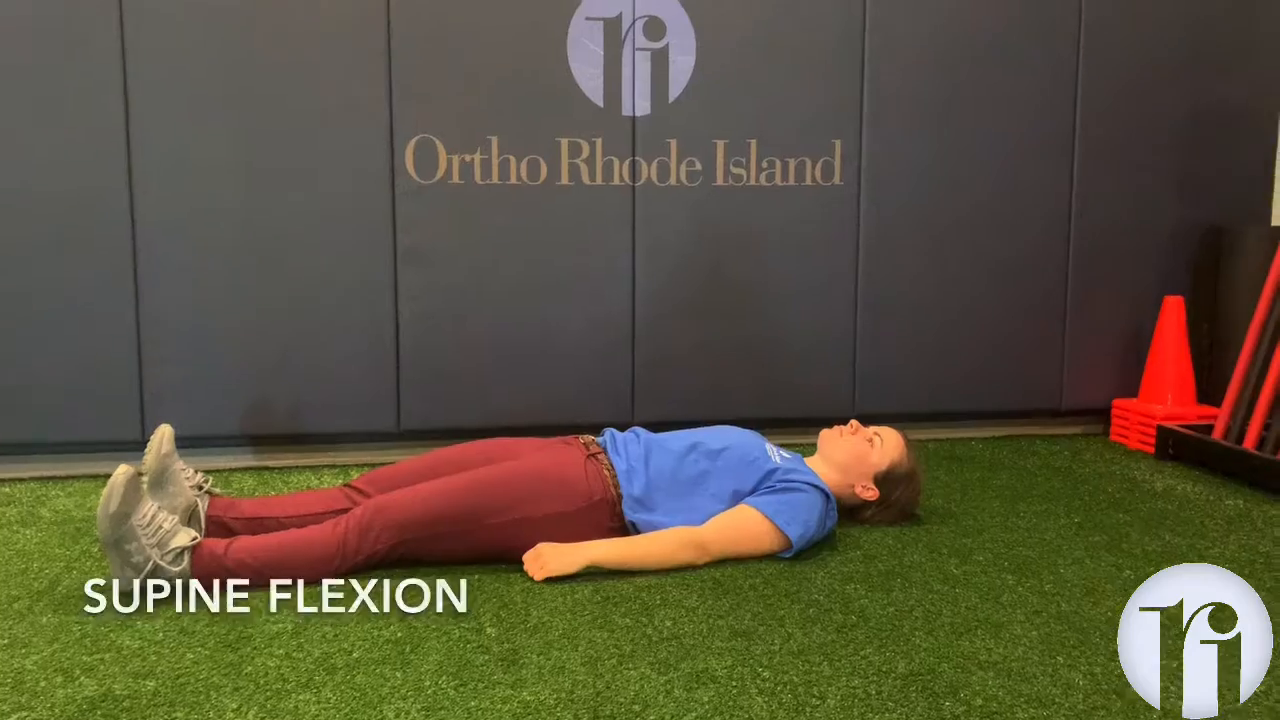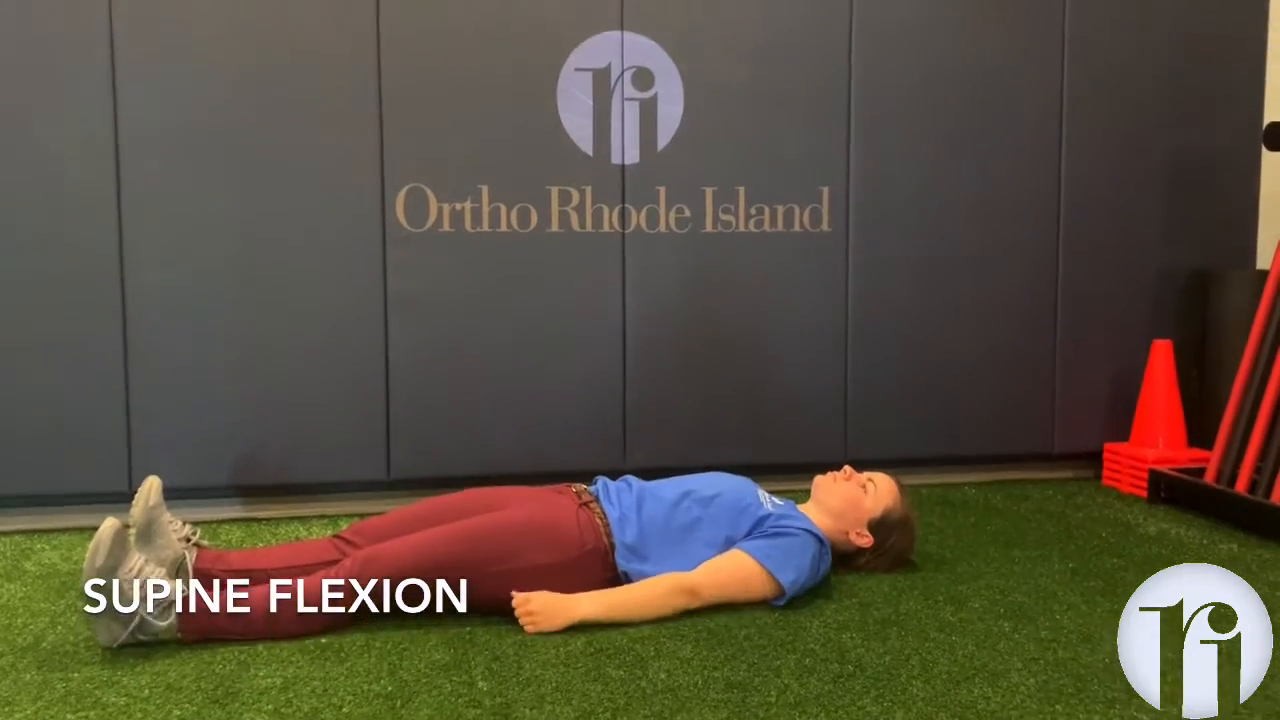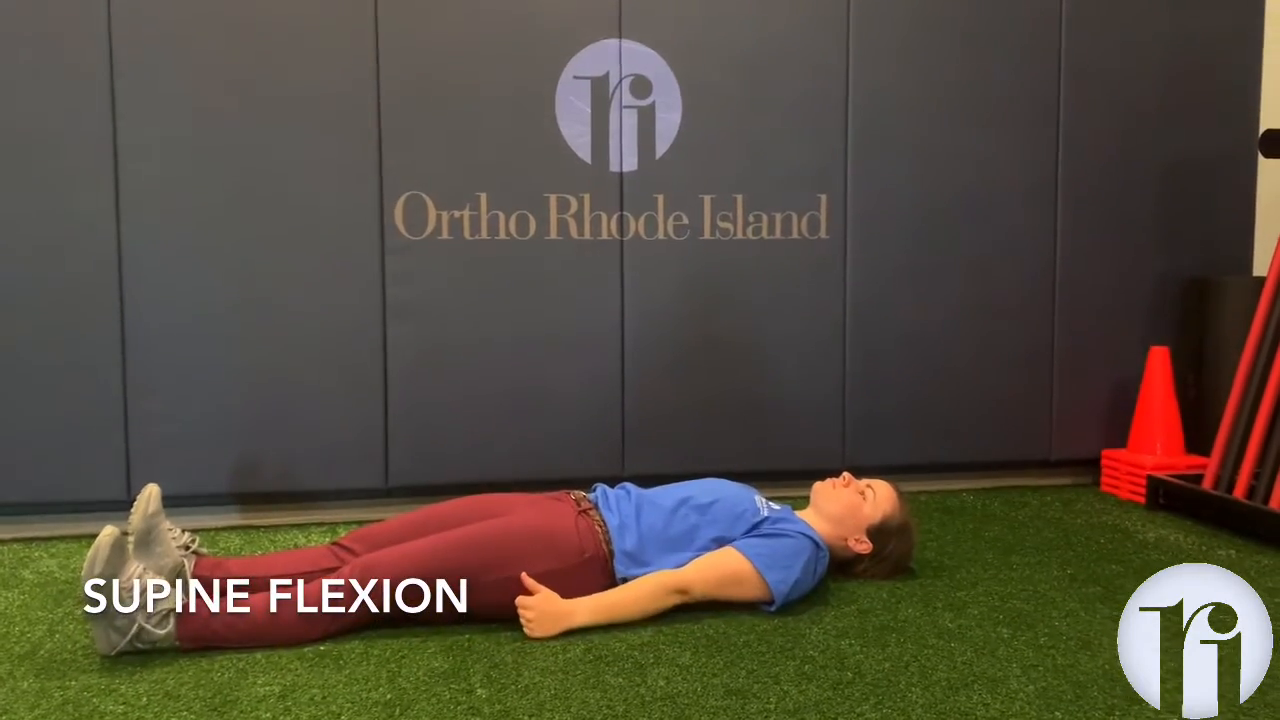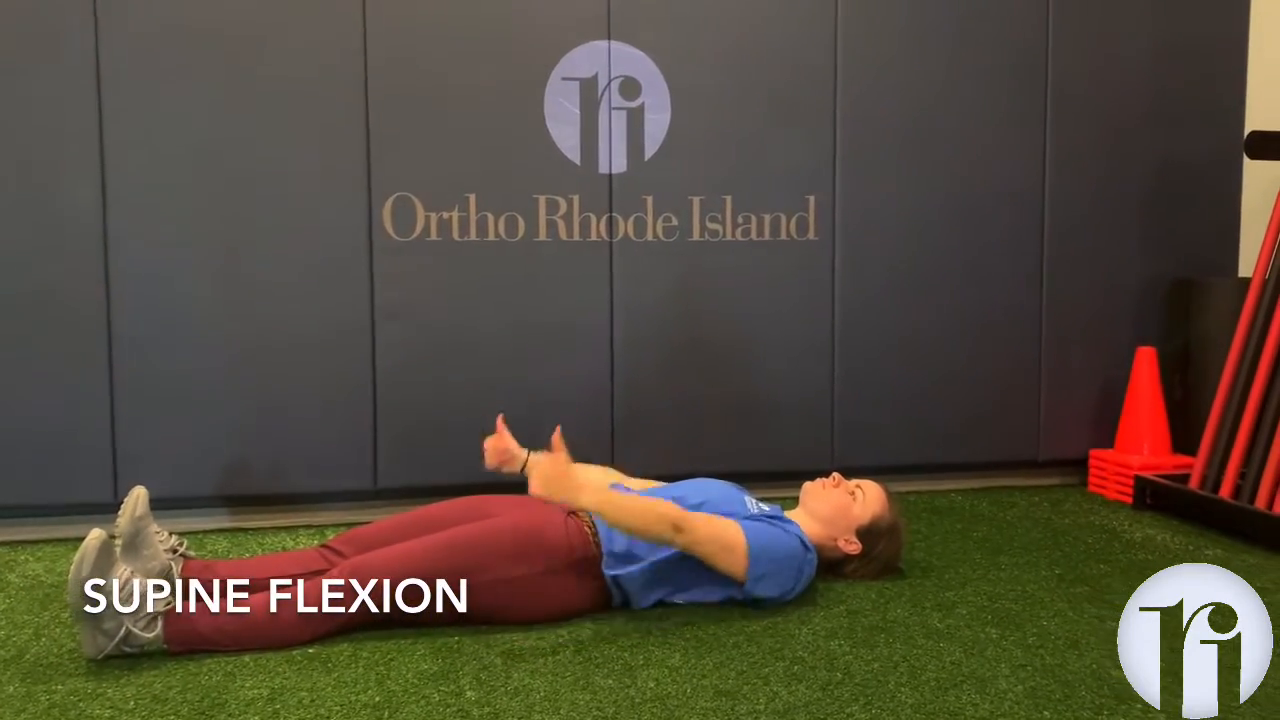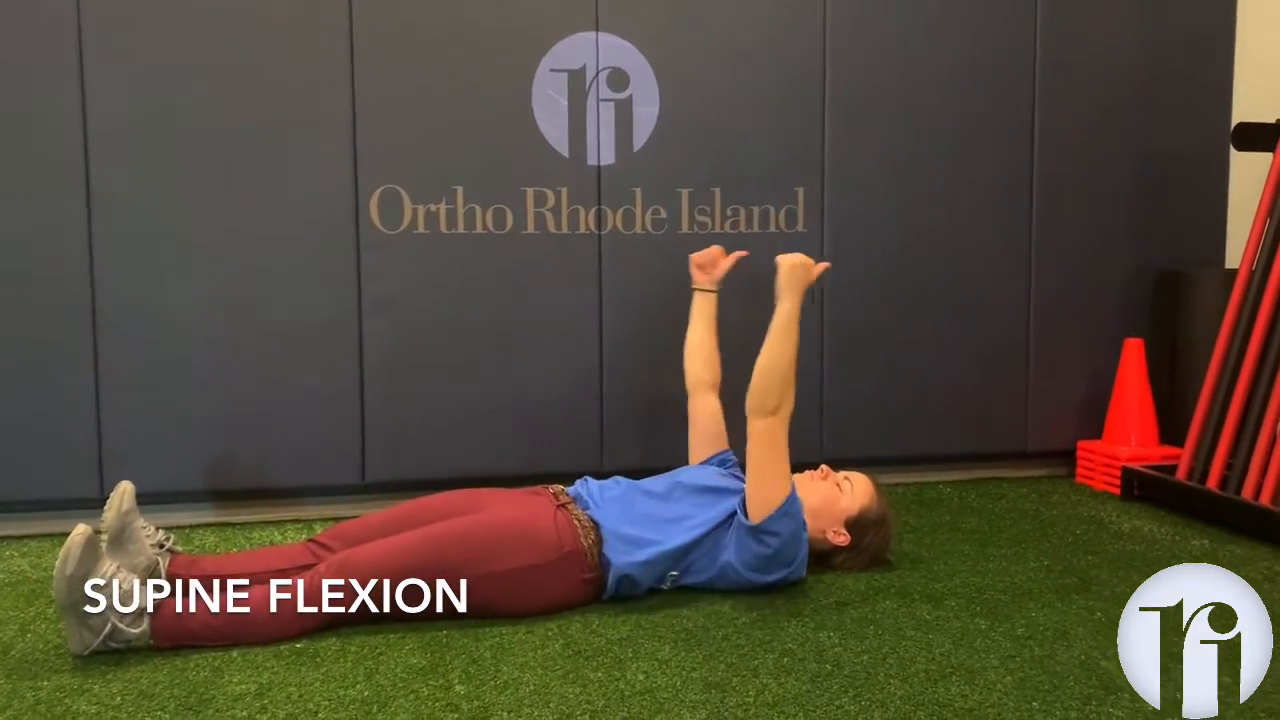
dt=0.7s
person 1, frame 1
left shoulder: (805, 506)
right shoulder: (777, 463)
left elbow: (700, 543)
left wrist: (582, 555)
left hip: (594, 498)
right hip: (584, 454)
left knee: (381, 527)
right knee: (369, 492)
left ankle: (184, 560)
right ankle: (207, 509)
person 1, frame 2
left shoulder: (798, 549)
right shoulder: (770, 511)
left elbow: (691, 589)
left wrist: (573, 609)
left hip: (587, 548)
right hip: (577, 502)
left knee: (371, 575)
right knee: (360, 543)
left ankle: (169, 611)
right ankle: (194, 559)
person 1, frame 3
left shoulder: (795, 556)
right shoulder: (768, 515)
left elbow: (682, 584)
left wrist: (572, 613)
left hip: (583, 553)
right hip: (576, 509)
left knee: (367, 585)
right knee: (354, 551)
left ankle: (164, 619)
right ankle: (191, 566)
person 1, frame 4
left shoulder: (785, 558)
right shoulder: (759, 512)
left elbow: (675, 527)
right elbow: (633, 486)
left wrist: (571, 487)
right wrist: (532, 461)
left hip: (577, 563)
right hip: (571, 518)
left knee: (361, 587)
right knee: (348, 552)
left ankle: (154, 620)
right ankle: (180, 569)
person 1, frame 5
left shoulder: (775, 546)
right shoulder: (733, 489)
left elbow: (768, 412)
right elbow: (704, 389)
left wrist: (789, 298)
right wrist: (706, 293)
left hip: (565, 553)
right hip: (544, 508)
left knee: (343, 583)
right knee: (332, 548)
left ankle: (136, 616)
right ankle: (163, 567)
